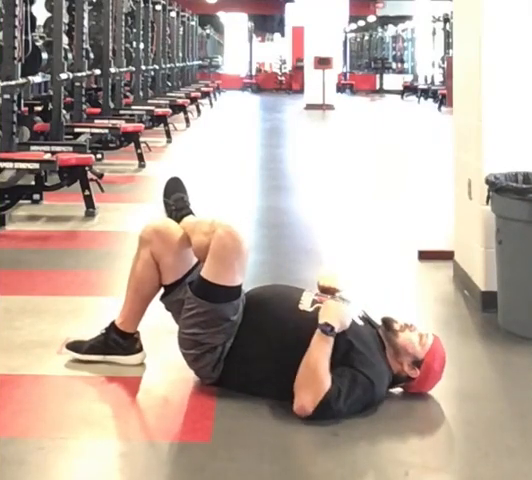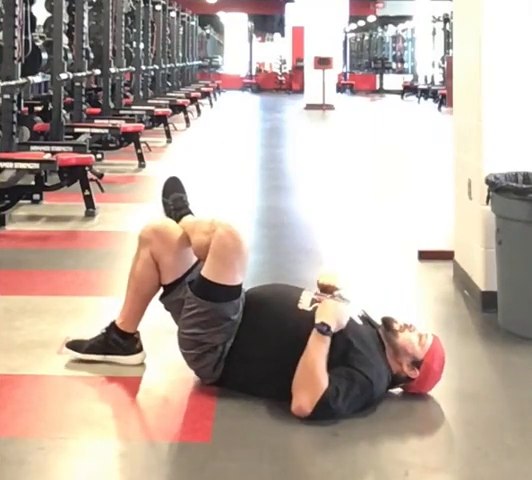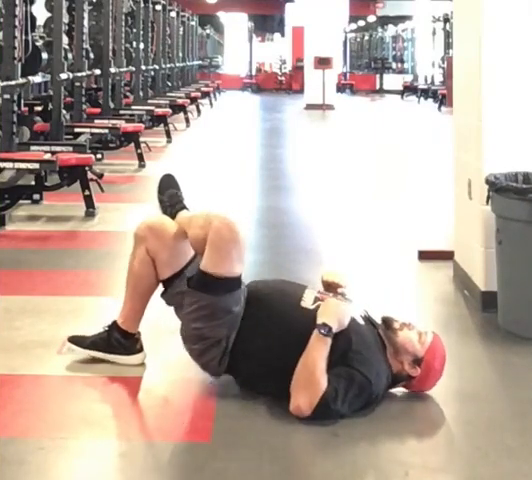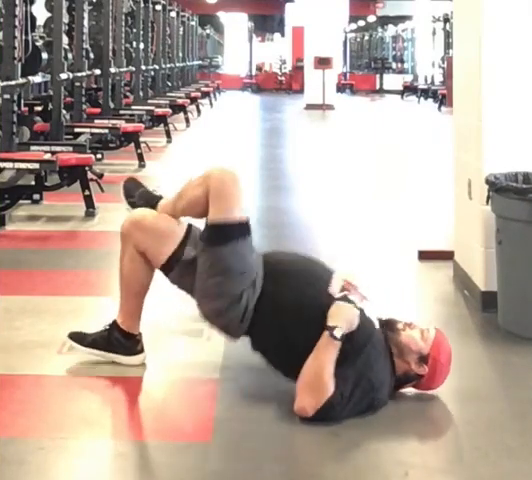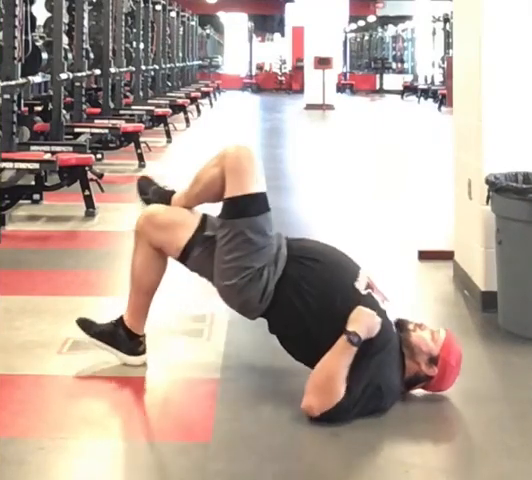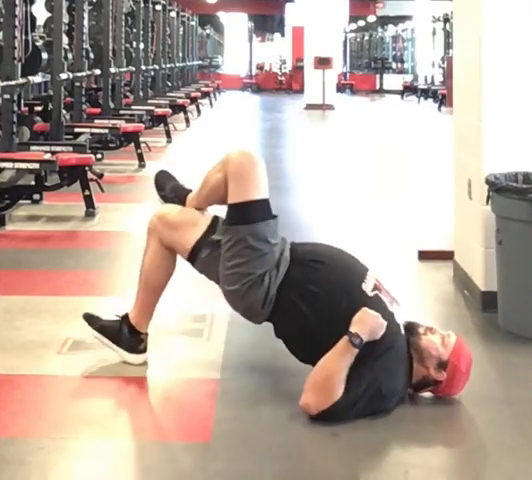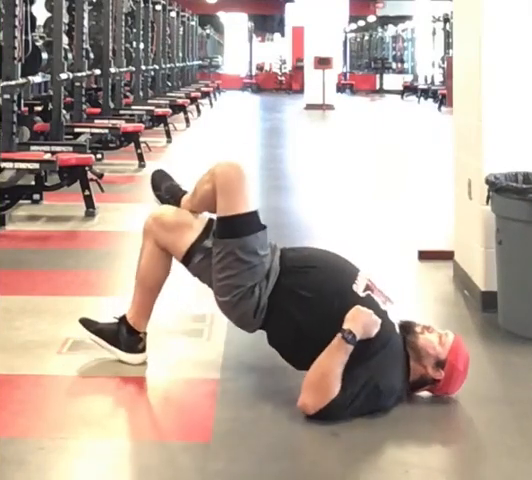
dt=0.2s
person 1, frame 1
left shoulder: (370, 376)
right shoulder: (367, 328)
left elbow: (307, 403)
left wrist: (328, 328)
right wrist: (328, 297)
left hip: (216, 349)
right hip: (233, 320)
left knee: (227, 239)
right knee: (156, 234)
left ankle: (186, 219)
right ankle: (121, 339)
person 1, frame 2
left shoulder: (369, 374)
right shoulder: (369, 328)
left elbow: (304, 403)
left wrist: (325, 327)
right wrist: (328, 296)
left hip: (216, 349)
right hip: (237, 318)
left knee: (227, 239)
right knee: (155, 234)
left ankle: (186, 220)
right ankle: (122, 338)
person 1, frame 3
left shoulder: (369, 374)
right shoulder: (369, 330)
left elbow: (303, 404)
left wrist: (326, 328)
right wrist: (330, 292)
left hip: (222, 334)
right hip: (243, 311)
left knee: (223, 231)
right knee: (152, 231)
left ankle: (181, 216)
right ankle: (123, 338)
person 1, frame 4
left shoulder: (373, 377)
right shoulder: (376, 335)
left elbow: (308, 405)
left wrist: (335, 330)
right wrist: (346, 287)
left hip: (237, 294)
right hip: (258, 277)
left knee: (223, 180)
right knee: (136, 227)
left ankle: (160, 208)
right ankle: (124, 337)
person 1, frame 5
left shoulder: (382, 377)
right shoulder: (388, 338)
left elbow: (316, 404)
left wrist: (354, 336)
left hip: (256, 274)
right hip: (276, 261)
left knee: (238, 157)
right knee: (151, 223)
left ankle: (177, 202)
person 1, frame 6
left shoulder: (388, 378)
right shoulder: (395, 333)
left elbow: (314, 403)
left wrist: (355, 337)
left hip: (262, 280)
right hip: (282, 264)
left knee: (242, 162)
right knee: (163, 222)
left ankle: (190, 202)
person 1, frame 7
left shoulder: (386, 377)
right shoulder: (391, 334)
left elbow: (312, 402)
left wrist: (350, 336)
left hip: (254, 290)
right hip: (274, 269)
left knee: (229, 173)
right knee: (159, 223)
left ankle: (186, 203)
right ankle: (132, 334)
